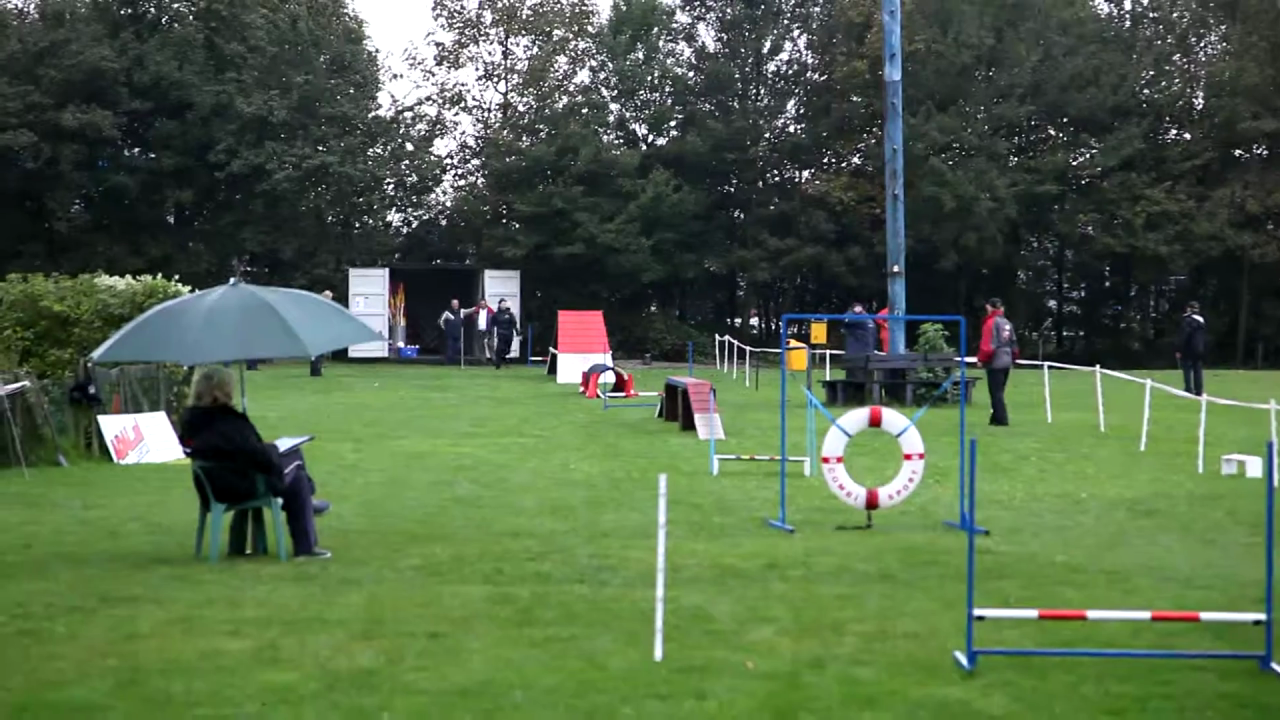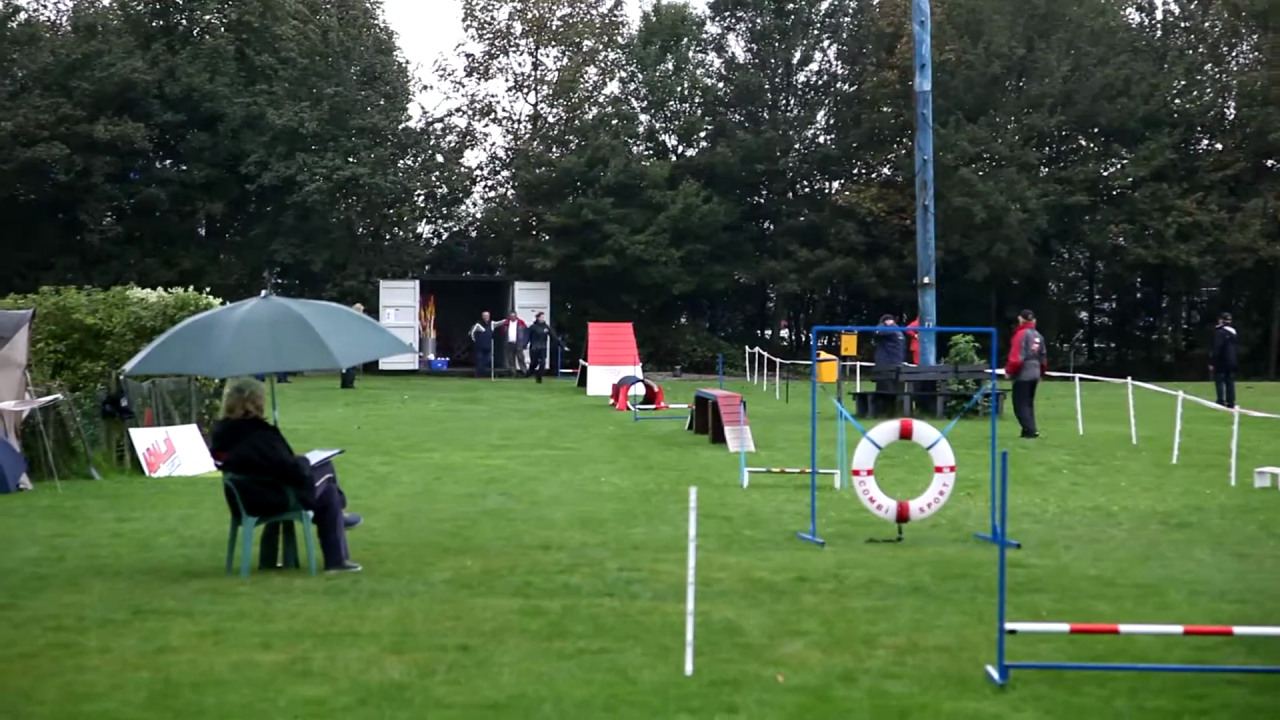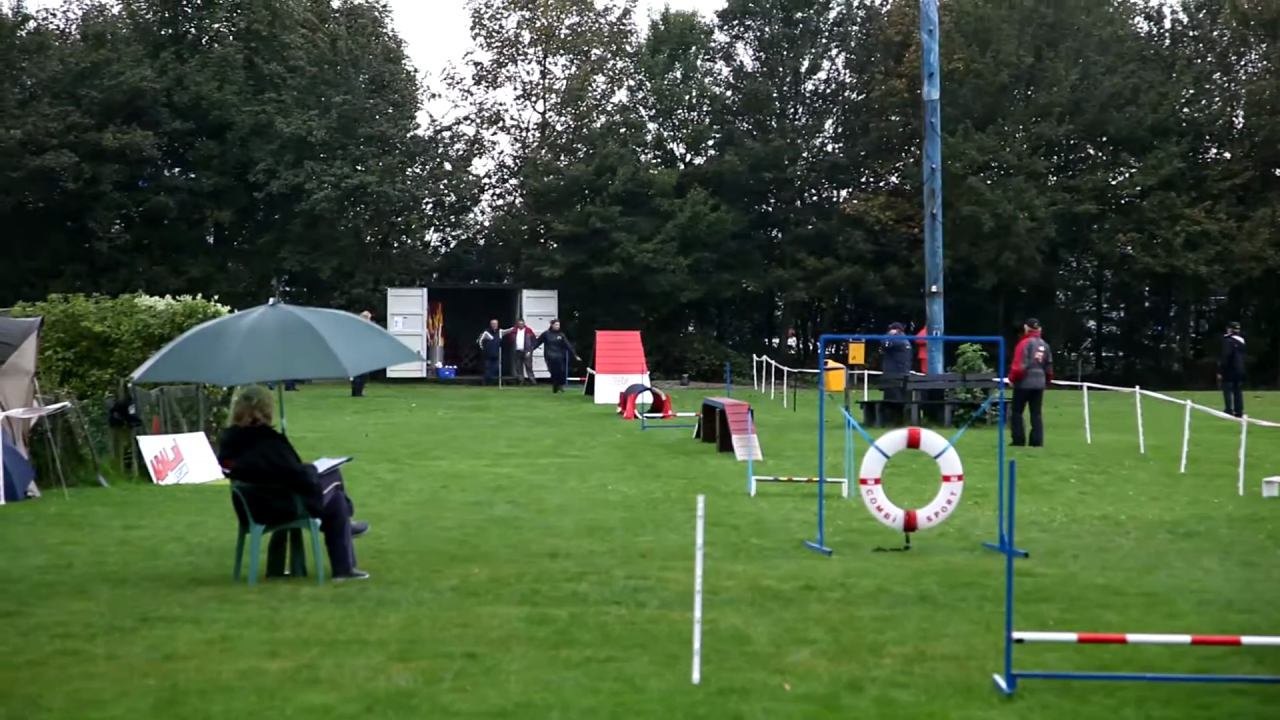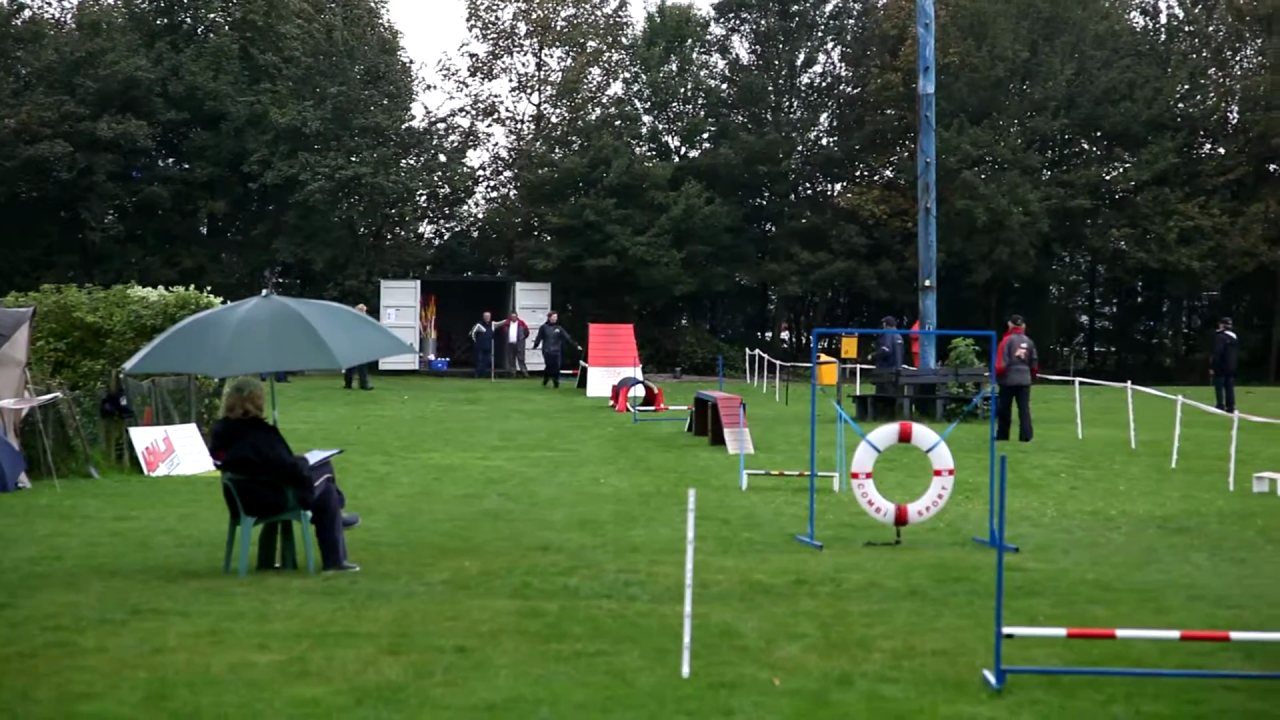
dt=0.3s
person 1, frame 1
left shoulder: (190, 419)
right shoulder: (228, 423)
right elbow: (260, 457)
left wrist: (267, 449)
right wrist: (273, 449)
right hip: (240, 486)
right knee: (297, 479)
right ankle: (305, 547)
person 1, frame 2
left shoulder: (220, 432)
right shoulder: (259, 435)
right elbow: (291, 470)
left wrist: (297, 462)
right wrist: (304, 462)
right hip: (271, 500)
right knee: (327, 493)
right ankle: (336, 560)
person 1, frame 3
left shoulder: (229, 439)
right shoulder: (267, 443)
right elbow: (298, 478)
left wrist: (306, 470)
right wrist: (312, 470)
right hip: (278, 507)
right knee: (335, 500)
right ankle: (344, 568)
person 1, frame 4
left shoulder: (220, 431)
right shoulder: (258, 435)
right elbow: (289, 470)
left wrist: (296, 462)
right wrist: (302, 462)
right hip: (269, 500)
right knee: (326, 493)
right ankle: (335, 560)
